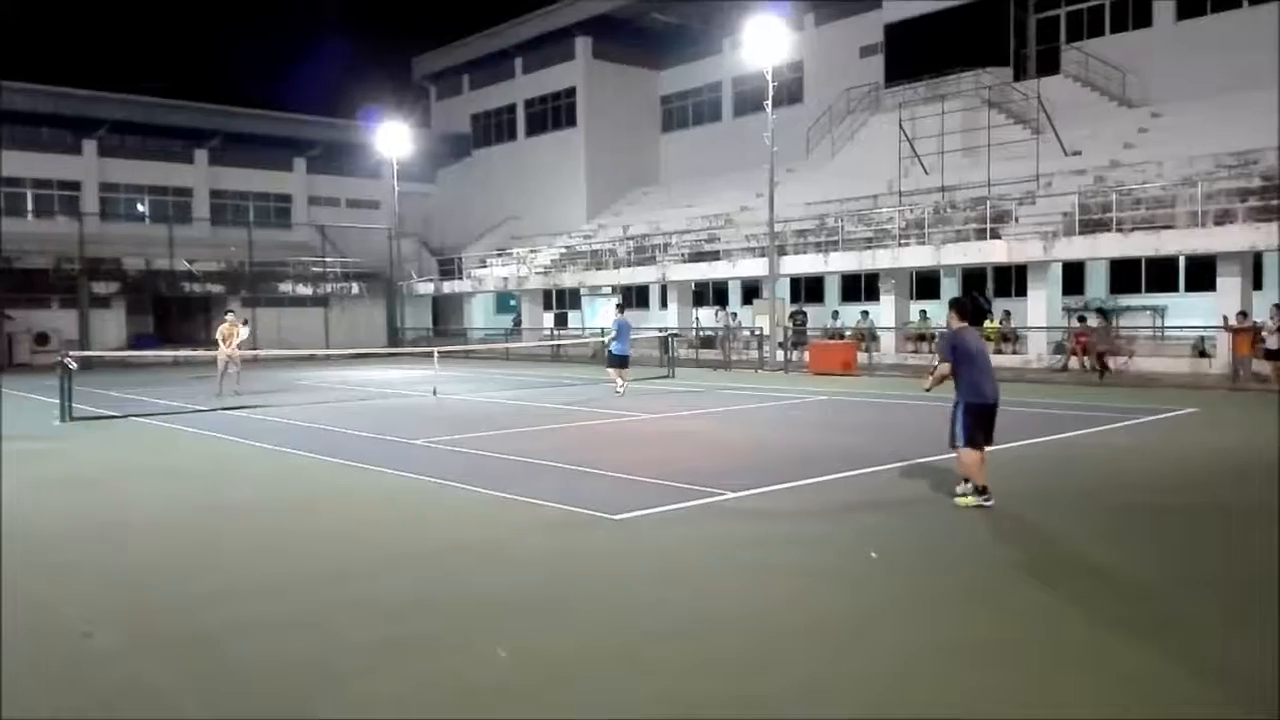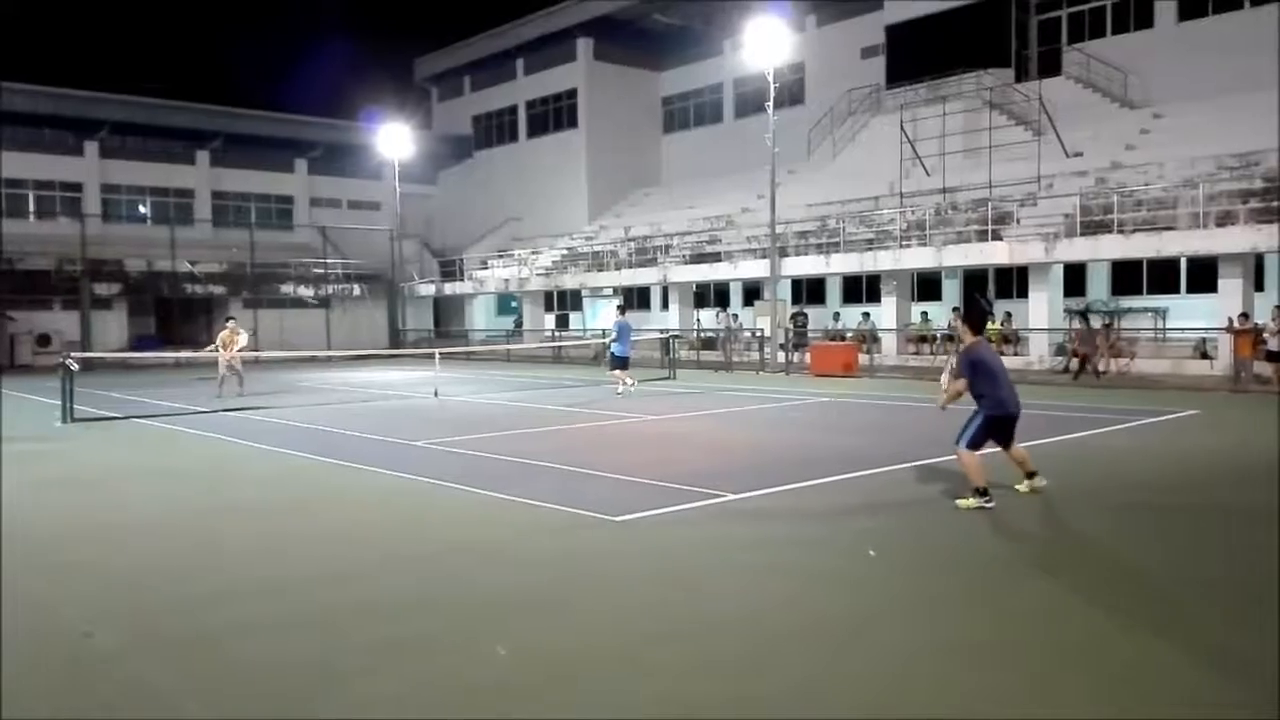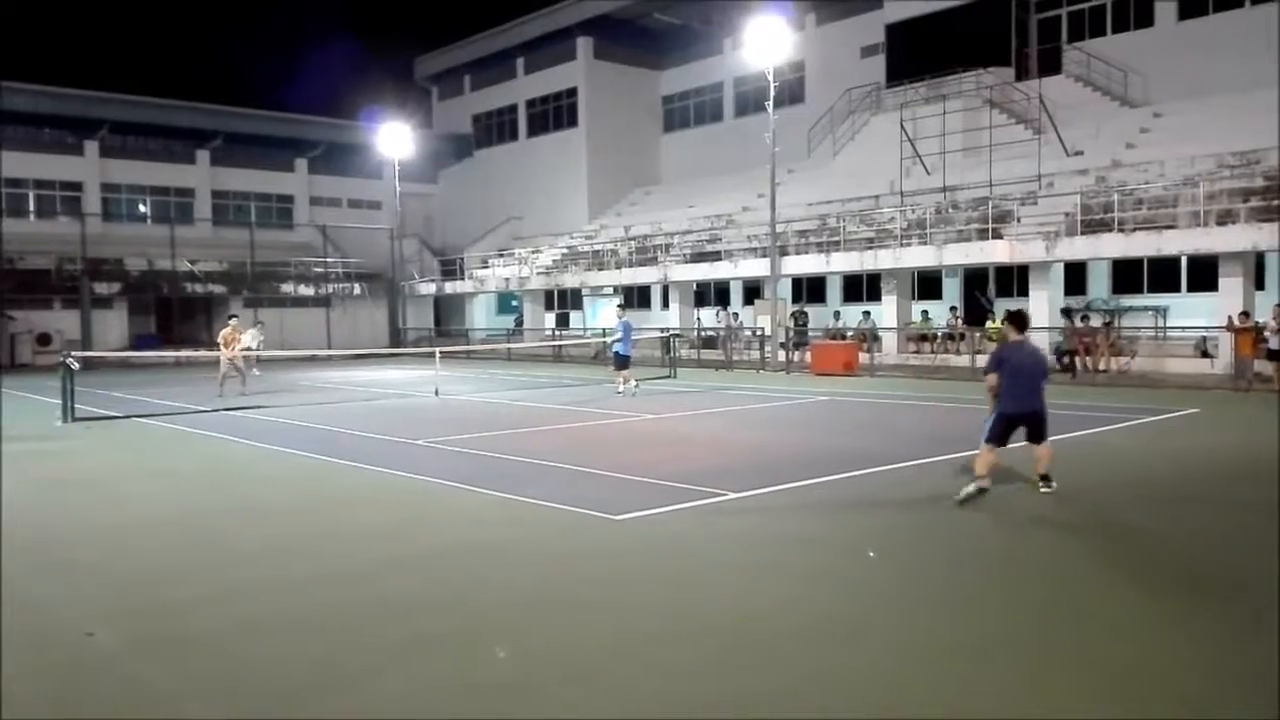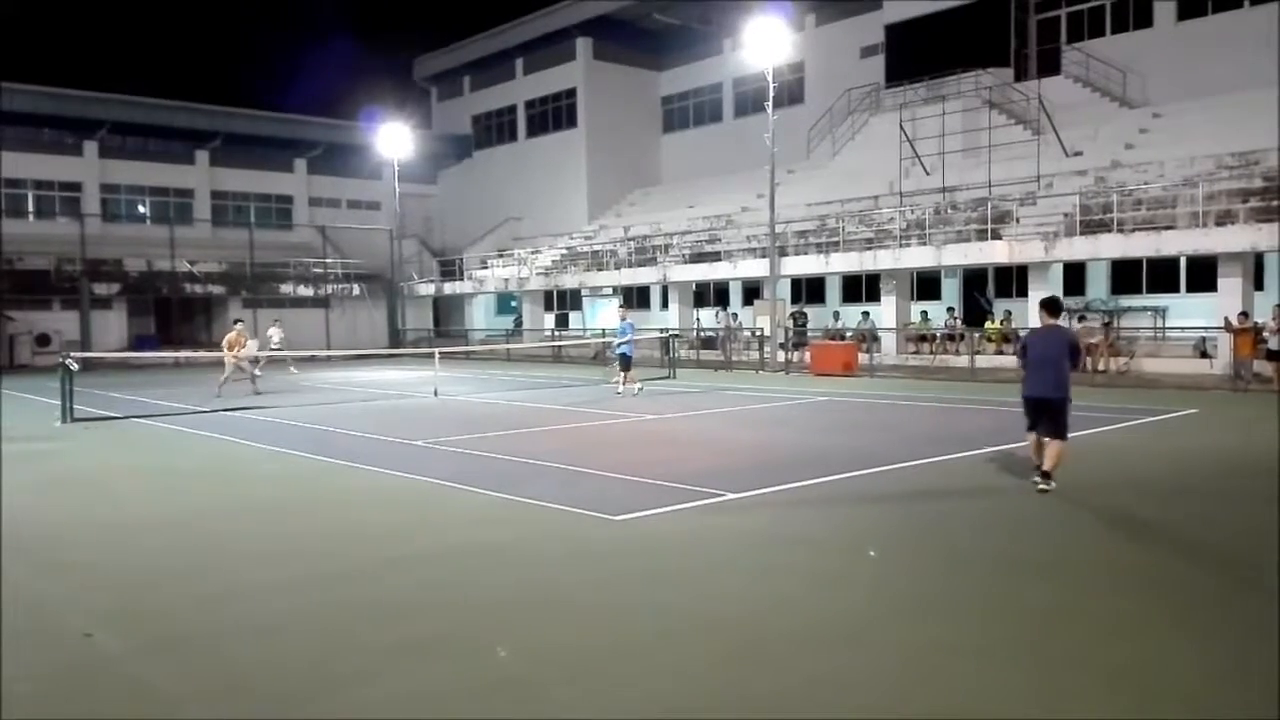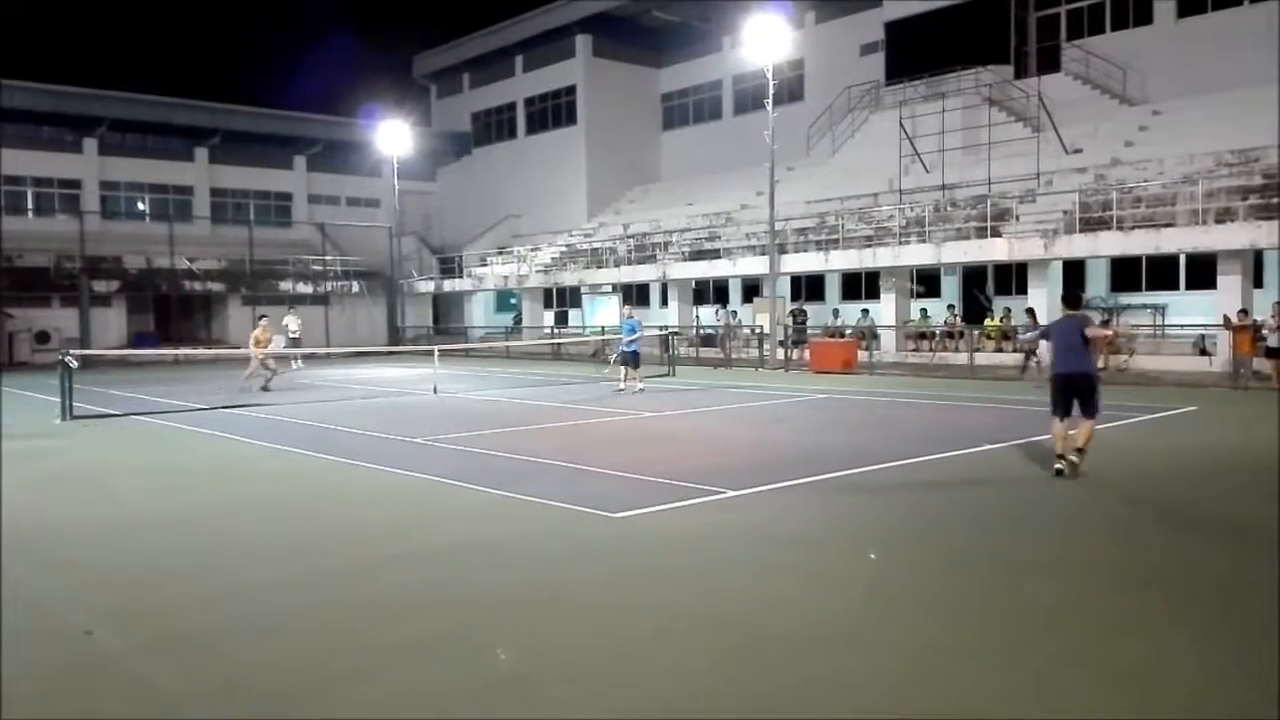
dt=0.3s
person 1, frame 1
left shoulder: (949, 338)
right shoulder: (976, 336)
left elbow: (945, 370)
left wrist: (930, 383)
right wrist: (936, 376)
left hip: (970, 398)
right hip: (991, 395)
left knee: (964, 446)
right knee: (977, 443)
left ankle: (982, 494)
right ankle: (969, 481)
person 1, frame 2
left shoulder: (967, 353)
right shoulder: (986, 349)
left elbow: (960, 387)
left wrist: (945, 399)
right wrist: (953, 389)
left hip: (992, 409)
right hip: (1011, 406)
left knee: (964, 448)
right knee: (1008, 444)
left ankle: (982, 496)
right ankle: (1033, 478)
person 1, frame 3
left shoulder: (1001, 351)
right shoulder: (1038, 353)
left elbow: (992, 382)
right elbow: (1043, 381)
left wrist: (996, 399)
left hip: (1007, 407)
right hip: (1035, 407)
left knee: (989, 445)
right knee: (1040, 441)
left ankle: (980, 481)
right ankle: (1045, 480)
person 1, frame 4
left shoulder: (1030, 336)
right shoulder: (1070, 337)
left elbow: (1022, 364)
right elbow: (1075, 365)
left hip: (1031, 392)
right hip: (1057, 393)
left knee: (1035, 432)
right knee: (1056, 437)
left ankle: (1039, 470)
right ankle: (1045, 476)
person 1, frame 5
left shoulder: (1054, 325)
right shoulder: (1083, 319)
left elbow: (1037, 335)
right elbow: (1091, 333)
left wrist: (1024, 338)
right wrist: (1108, 333)
left hip: (1059, 373)
right hip: (1084, 373)
left knee: (1059, 417)
right knee: (1089, 417)
left ankle: (1059, 459)
right ankle: (1077, 453)
